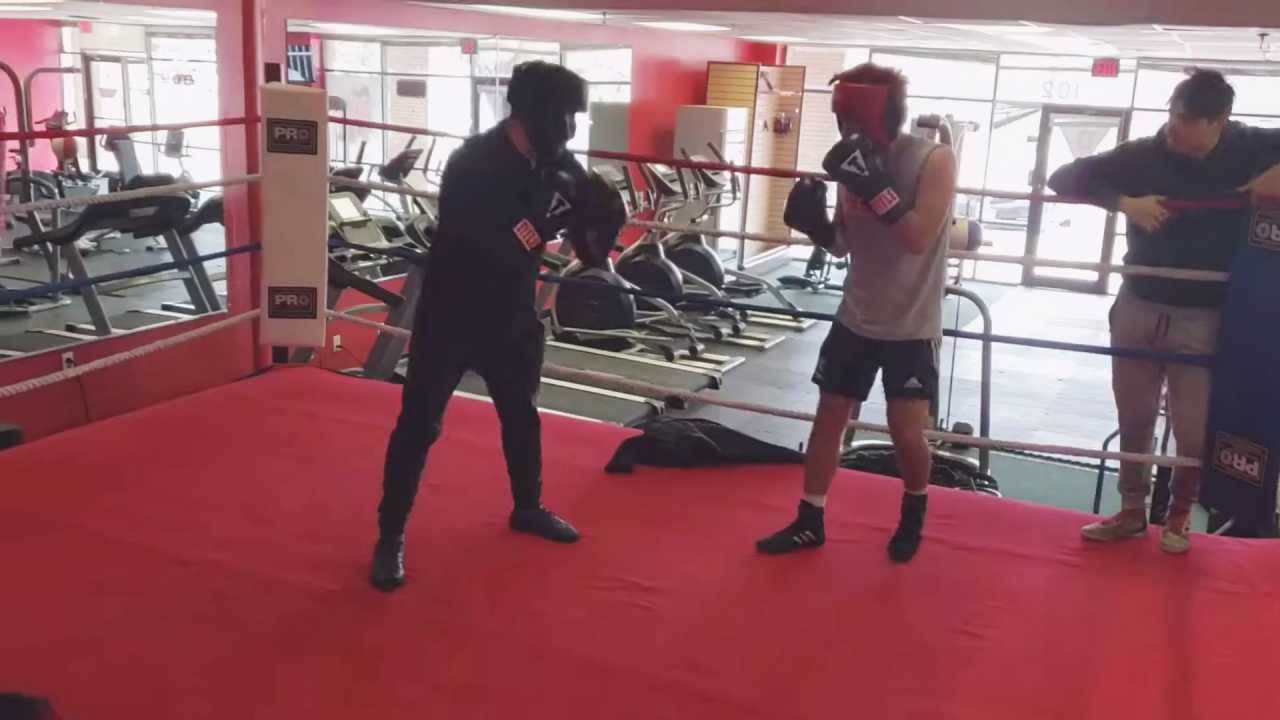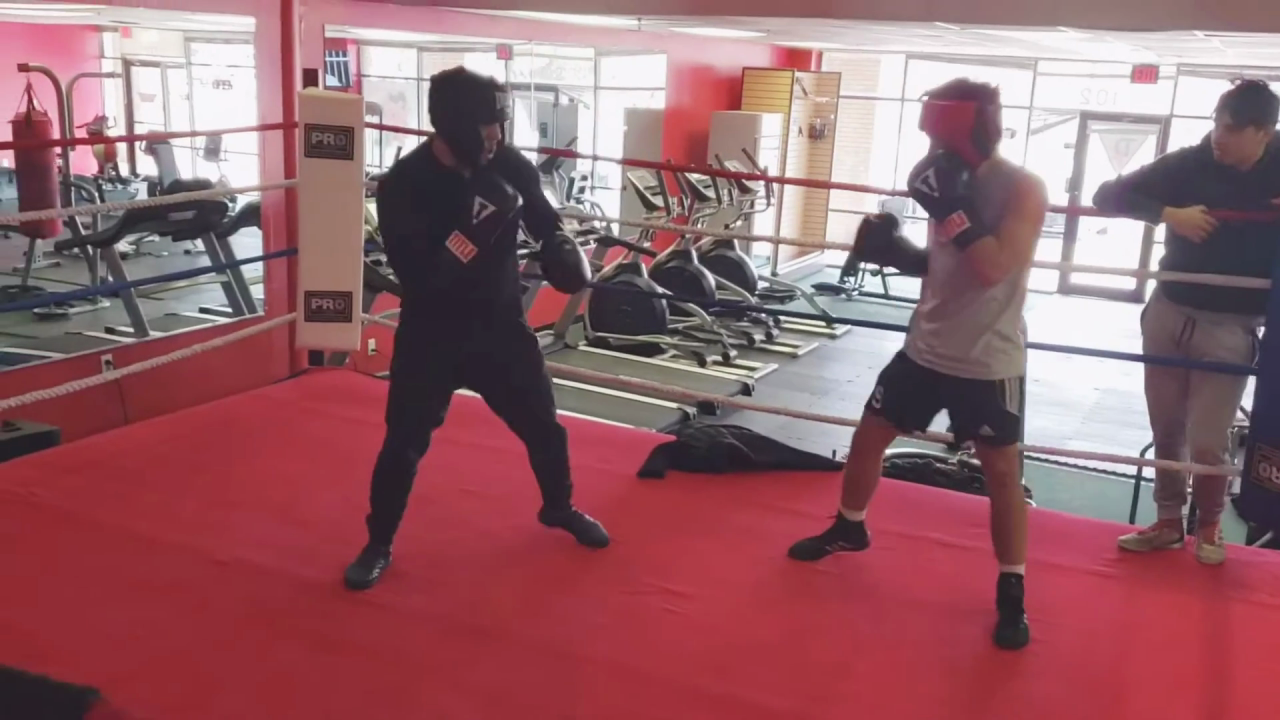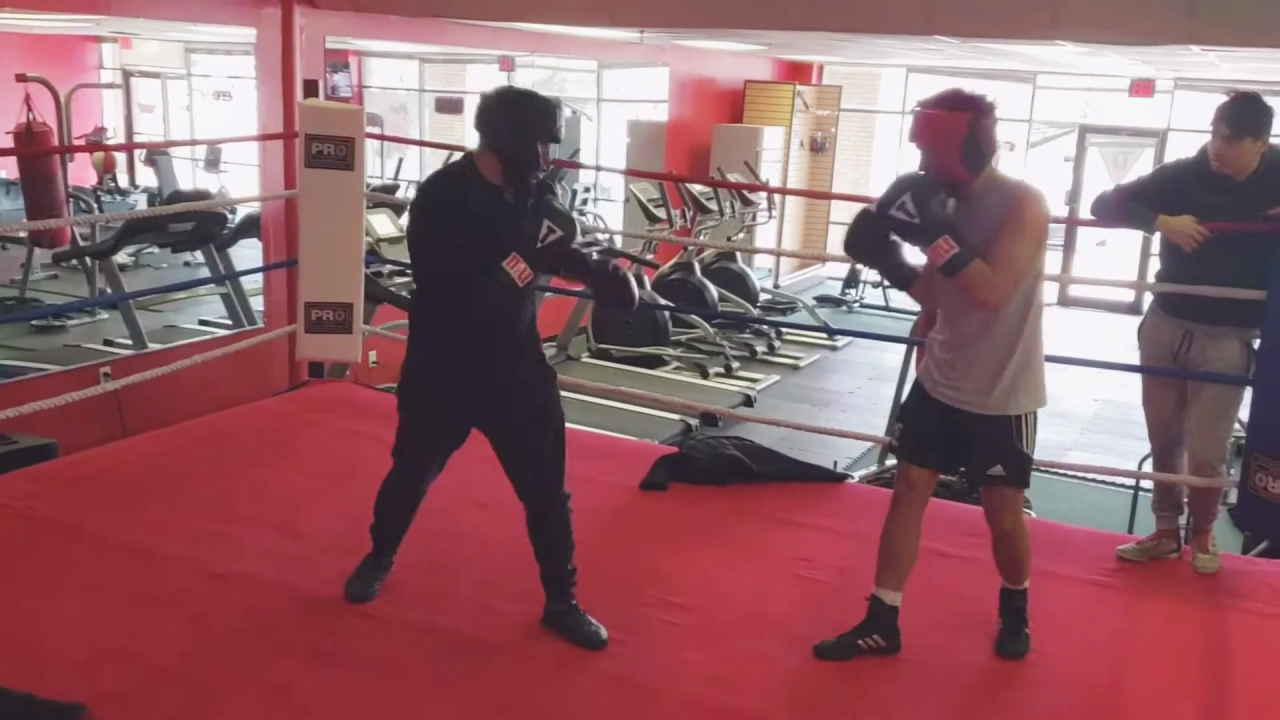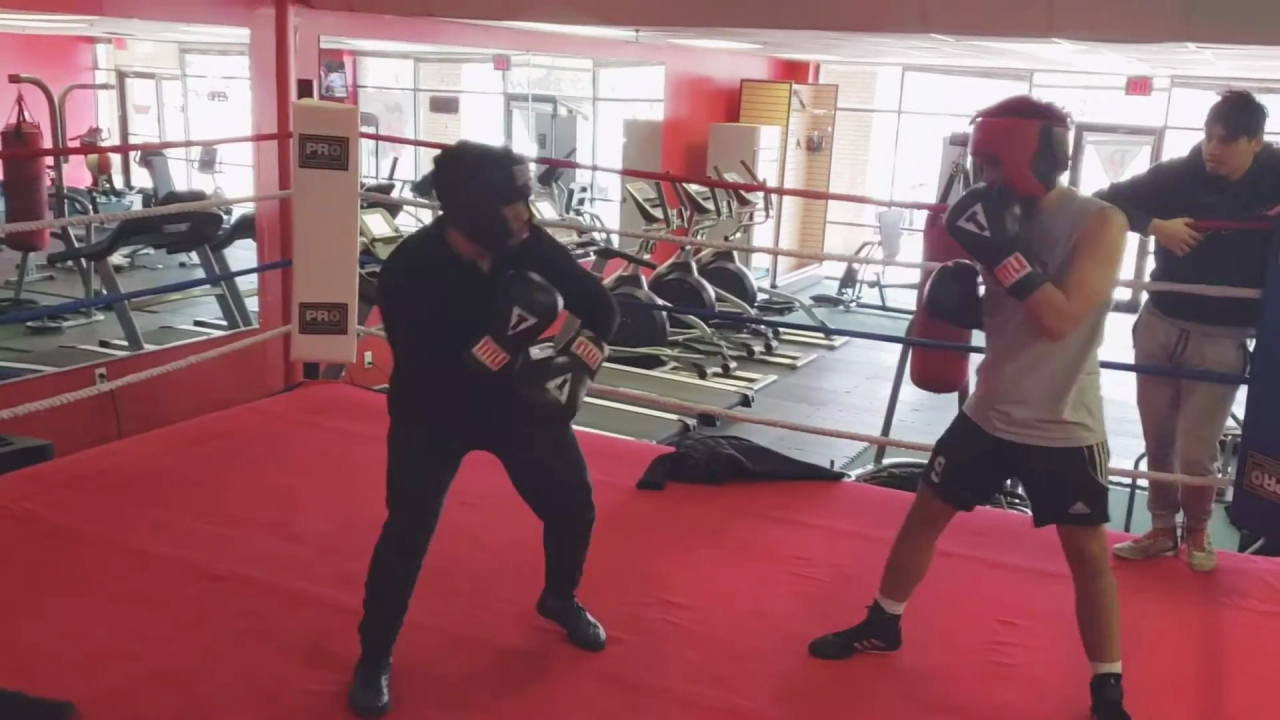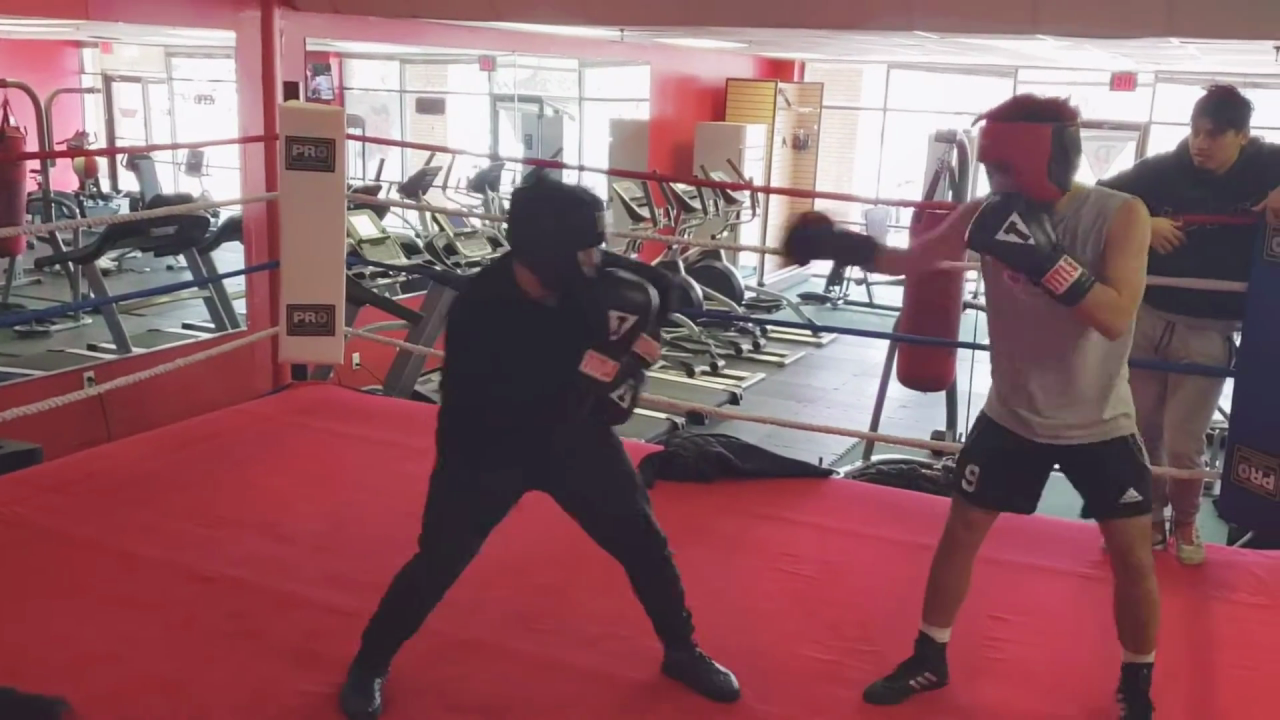
dt=0.5s
person 1, frame 1
left shoulder: (934, 160)
right shoulder: (855, 165)
left elbow: (919, 238)
left wrist: (874, 186)
right wrist: (814, 221)
left hip: (912, 326)
right hip: (856, 319)
left knee: (908, 433)
right knee: (830, 416)
left ankle: (914, 505)
right ankle: (809, 520)
person 1, frame 2
left shoulder: (1024, 189)
right shoulder: (954, 184)
left elbow: (994, 268)
left wrist: (949, 208)
right wrist: (897, 250)
left hip: (986, 362)
right hip: (925, 348)
left knee: (1002, 473)
right knee: (868, 439)
left ankle: (1012, 594)
right ankle: (849, 527)
person 1, frame 3
left shoulder: (1022, 204)
right shoulder: (945, 205)
left elbow: (991, 291)
left wrist: (931, 233)
right wrist: (885, 256)
left hip: (1002, 393)
right hip: (940, 383)
left knee: (1004, 514)
right knee: (908, 493)
left ankle: (1015, 605)
right ankle: (881, 623)
person 1, frame 4
left shoulder: (1098, 222)
right shoulder: (1001, 218)
left elbow: (1060, 320)
left wrist: (1001, 249)
right wrist: (960, 301)
left hip: (1063, 428)
right hip: (989, 414)
left knee: (1089, 558)
right knee: (924, 518)
right ankle: (881, 625)
person 1, frame 5
left shoulder: (1122, 215)
right shoulder: (989, 213)
left elbow: (1116, 318)
right elbow: (909, 261)
left wrist: (1045, 258)
right wrist: (841, 242)
left hip: (1099, 423)
right hip: (1014, 415)
left knee: (1132, 553)
right knee: (962, 531)
right ankle: (929, 659)
person 2, frame 1
left shoulder: (559, 167)
right shoulder: (472, 164)
left elbow: (591, 245)
right elbow: (474, 255)
left wrist: (603, 214)
right wrist: (538, 221)
left hip: (511, 312)
right hip: (451, 310)
left knee: (521, 412)
right knee: (420, 421)
left ankle: (528, 509)
right ankle: (390, 537)
person 2, frame 2
left shoulder: (510, 168)
right shoulder: (403, 184)
left elbow: (541, 220)
right elbow: (414, 274)
left wrist: (562, 250)
right wrist: (473, 229)
left hip: (500, 327)
right hip: (430, 334)
left knee: (542, 424)
right knee: (403, 442)
left ankle: (559, 507)
right ankle: (379, 545)
person 2, frame 3
left shoulder: (532, 192)
right shoulder: (440, 199)
left elbow: (552, 256)
right elbow: (454, 302)
left wrist: (595, 272)
right wrist: (527, 256)
left hip: (517, 363)
right hip: (443, 366)
left knee: (546, 486)
right knee: (412, 470)
left ankle: (561, 602)
right ankle: (379, 557)
person 2, frame 4
left shoulder: (530, 247)
right shoulder: (409, 271)
left elbow: (601, 307)
right elbow: (425, 379)
left wrist: (571, 369)
right wrist: (505, 339)
left hip: (516, 395)
right hip: (431, 409)
left knee: (572, 502)
right knee: (407, 532)
left ankle: (560, 599)
right ankle: (374, 658)
person 2, frame 5
left shoulder: (590, 279)
right shoulder: (479, 314)
left elbow: (660, 289)
right elbow: (546, 410)
left wrist: (624, 373)
right wrist: (605, 347)
left hip: (570, 434)
right hip: (485, 445)
left knee: (643, 539)
right knee: (439, 559)
left ankle: (682, 651)
right ankle: (370, 663)
person 3, frame 1
right shoulder: (1144, 154)
right elbow: (1064, 178)
right wrist: (1124, 202)
left hip: (1203, 318)
right hip: (1138, 308)
left knee: (1194, 433)
right knee: (1133, 422)
left ankle: (1179, 514)
right ankle: (1132, 511)
person 3, frame 2
right shoulder: (1186, 164)
right elbow: (1108, 195)
right wrist: (1168, 213)
left hip: (1231, 324)
right hip: (1170, 311)
left knee: (1208, 440)
right knee: (1166, 429)
left ankle: (1209, 524)
right ankle: (1168, 521)
person 3, frame 3
right shoulder: (1183, 175)
right elbow: (1106, 204)
right wrist: (1162, 222)
left hip: (1228, 336)
right hip: (1166, 324)
left knee: (1207, 451)
right knee: (1164, 440)
left ankle: (1203, 532)
right ankle: (1166, 531)
person 3, frame 4
right shoulder: (1176, 175)
right elbow: (1102, 204)
right wrist: (1156, 225)
left hip: (1222, 336)
right hip: (1160, 323)
left knee: (1197, 451)
right knee: (1158, 440)
left ankle: (1197, 530)
right ankle: (1163, 529)
person 3, frame 5
right shoulder: (1163, 169)
right wrist: (1142, 221)
left hip: (1208, 329)
right hip: (1146, 317)
left knee: (1183, 443)
right knee: (1144, 432)
left ankle: (1185, 524)
right ankle: (1151, 520)
